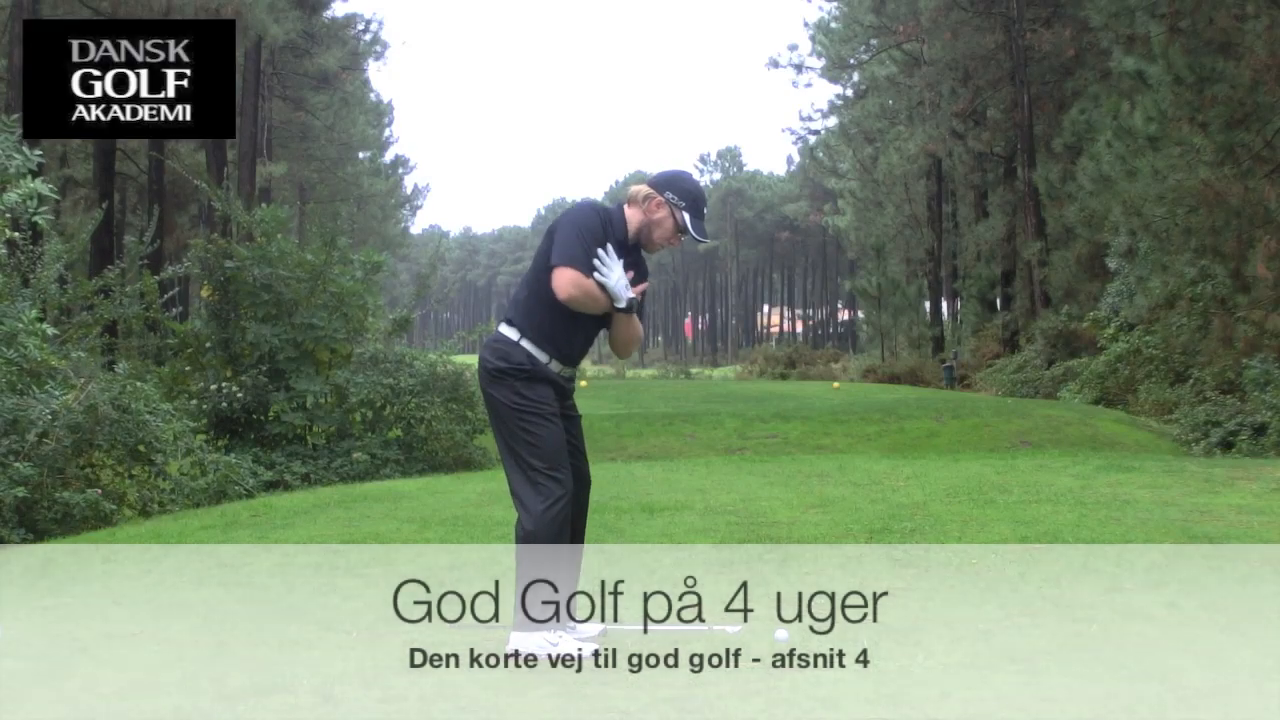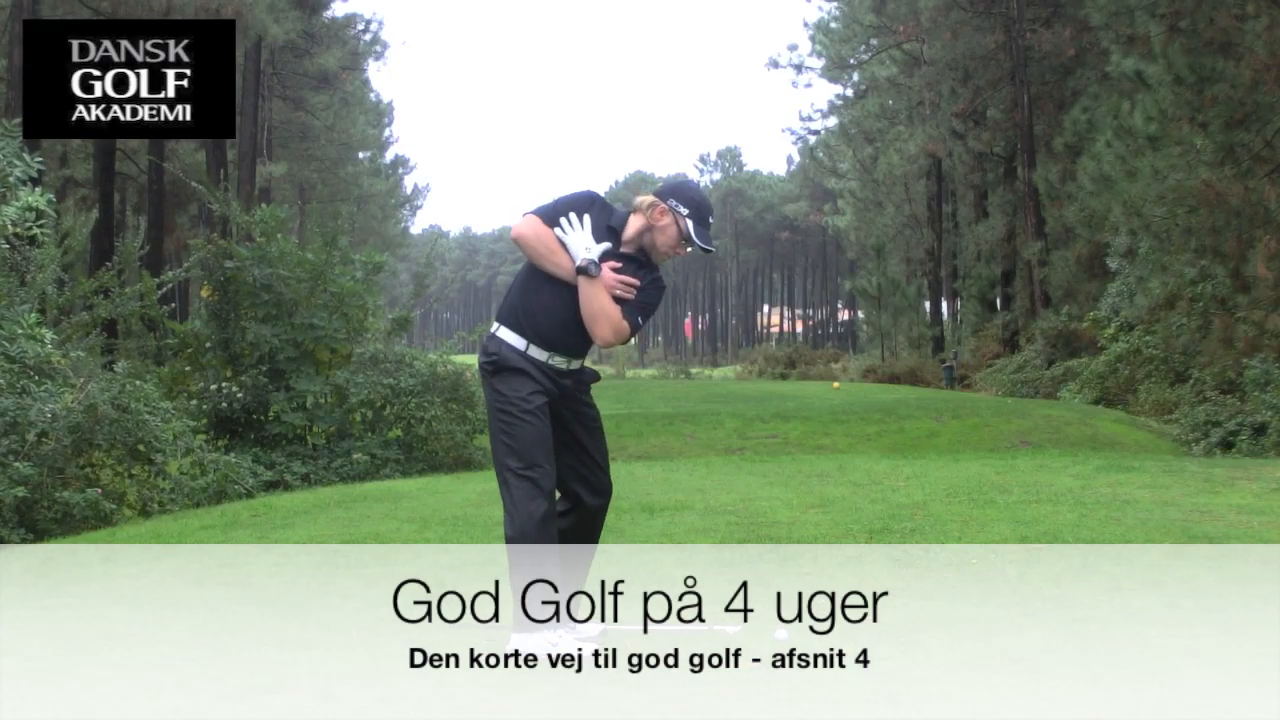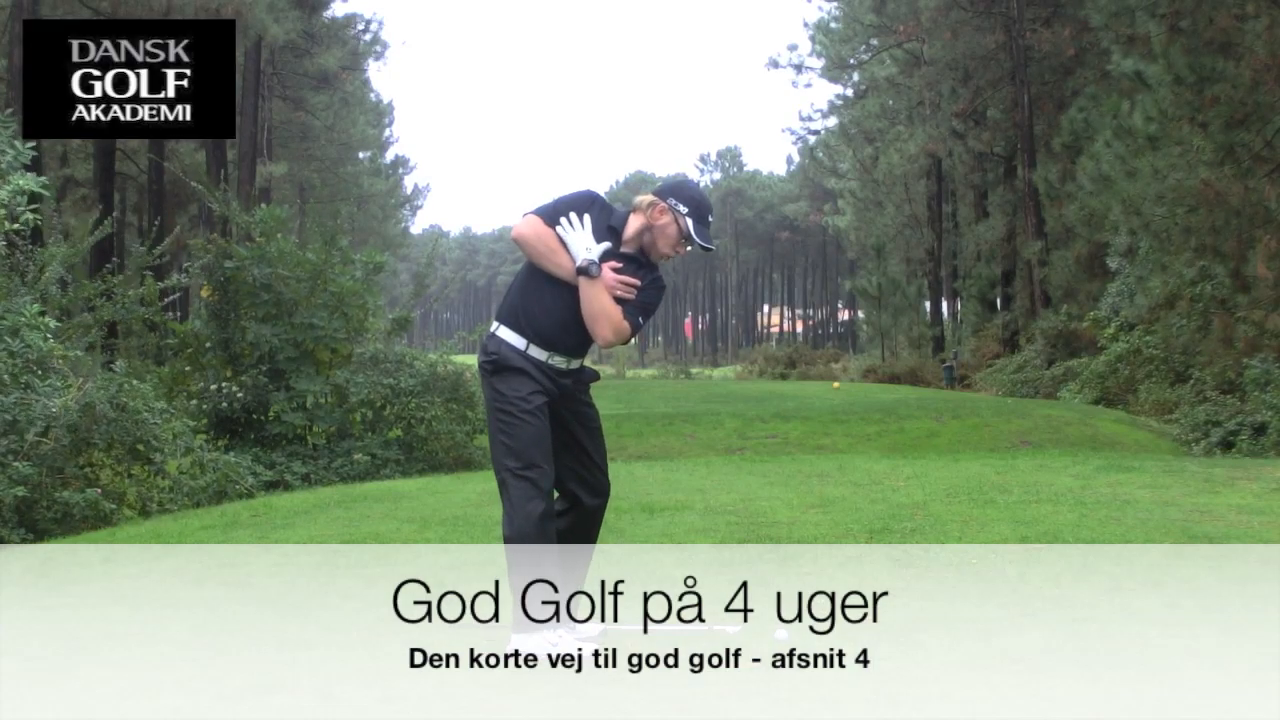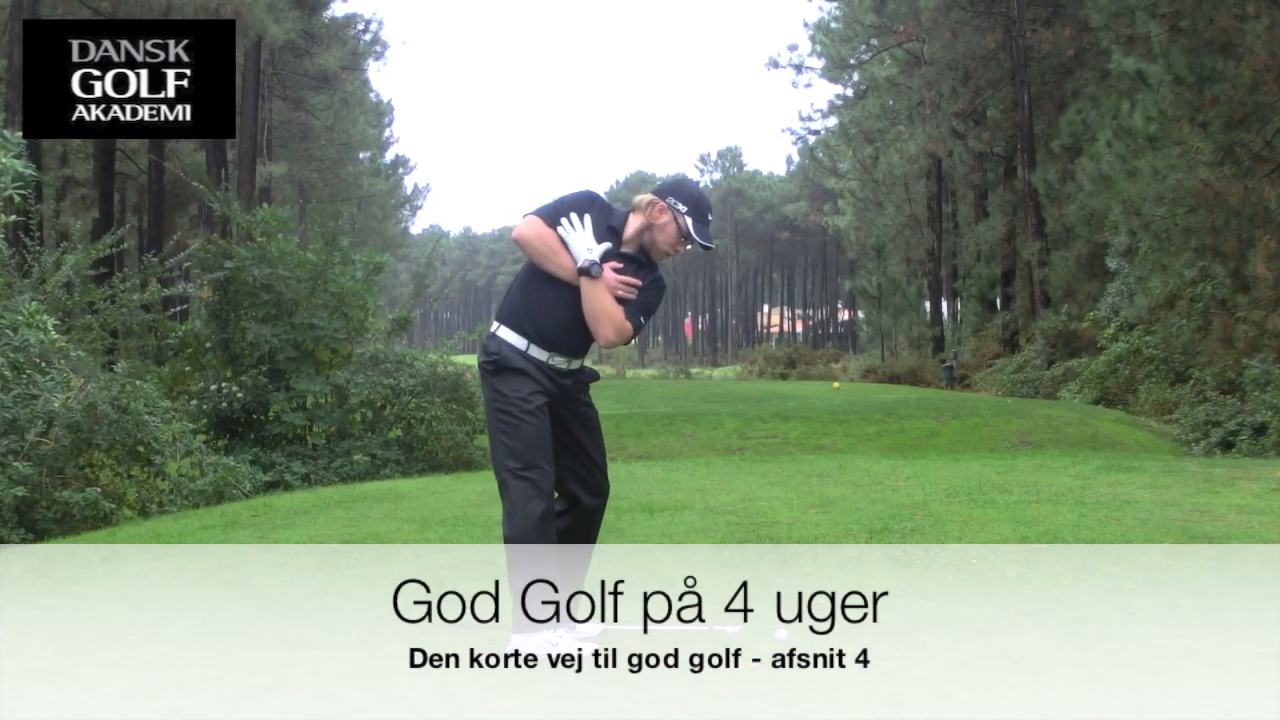
dt=0.7s
person 1, frame 1
left shoulder: (635, 267)
right shoulder: (589, 219)
left elbow: (626, 346)
right elbow: (566, 287)
left wrist: (621, 301)
right wrist: (616, 299)
left hip: (552, 376)
right hip: (516, 367)
left knee: (573, 489)
right knee: (547, 492)
left ankle: (555, 613)
right ankle: (531, 629)
person 1, frame 2
left shoulder: (649, 281)
right shoulder: (589, 209)
left elbow: (606, 333)
right elbow: (523, 231)
left wrist: (586, 264)
right wrist: (585, 274)
left hip: (567, 376)
right hip: (514, 363)
left knee: (592, 491)
right knee: (532, 490)
left ankle: (559, 606)
right ankle: (531, 627)
person 1, frame 3
left shoulder: (648, 282)
right shoulder: (588, 208)
left elbow: (607, 333)
right elbow: (524, 231)
left wrist: (588, 264)
right wrist: (585, 274)
left hip: (566, 375)
right hip: (513, 362)
left knee: (590, 490)
right knee: (530, 488)
left ankle: (561, 605)
right ankle: (530, 626)
person 1, frame 4
left shoulder: (648, 280)
right shoulder: (588, 209)
left elbow: (610, 334)
right elbow: (524, 232)
left wrist: (589, 267)
right wrist: (588, 276)
left hip: (566, 376)
right hip: (514, 363)
left knee: (589, 491)
right knee: (531, 489)
left ankle: (561, 606)
right ankle: (530, 625)
